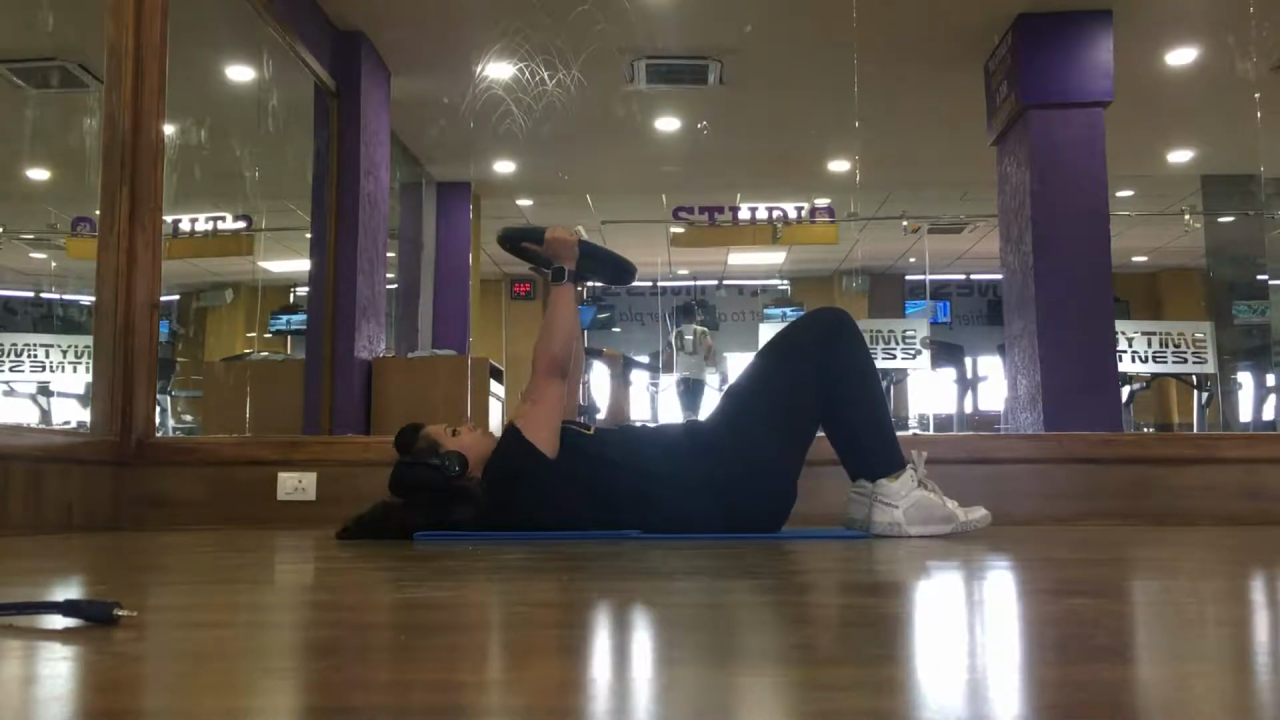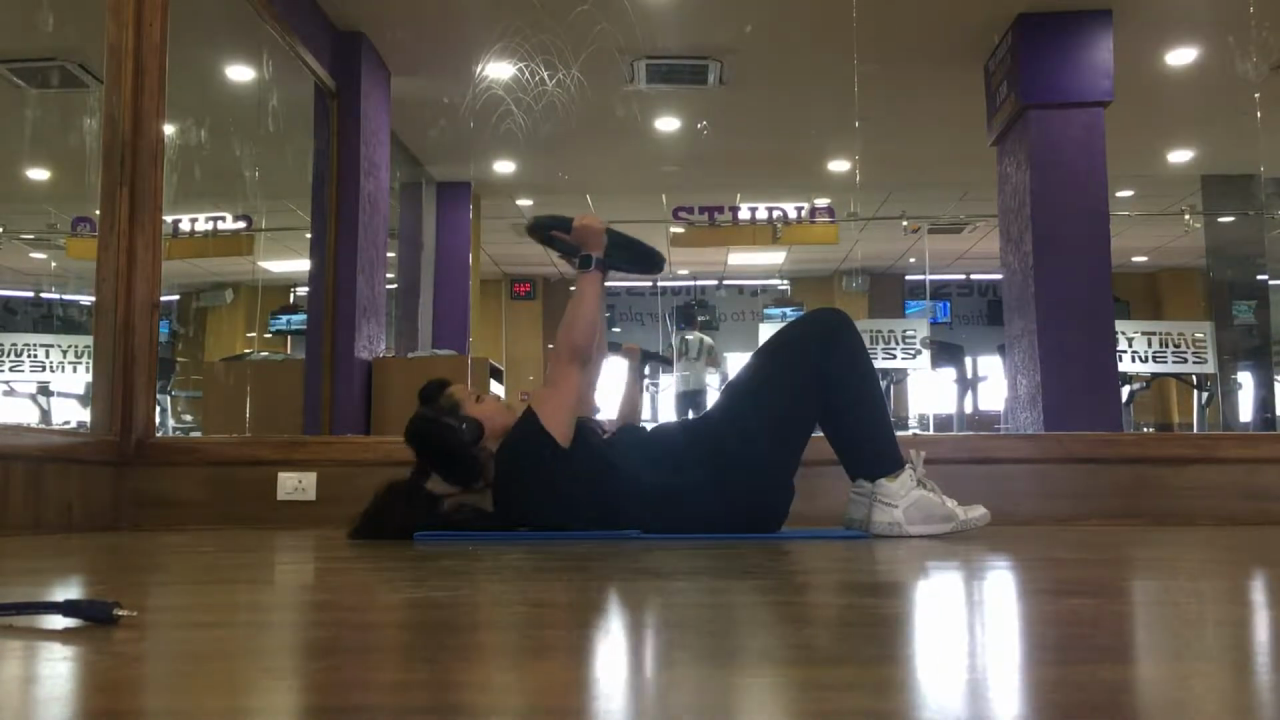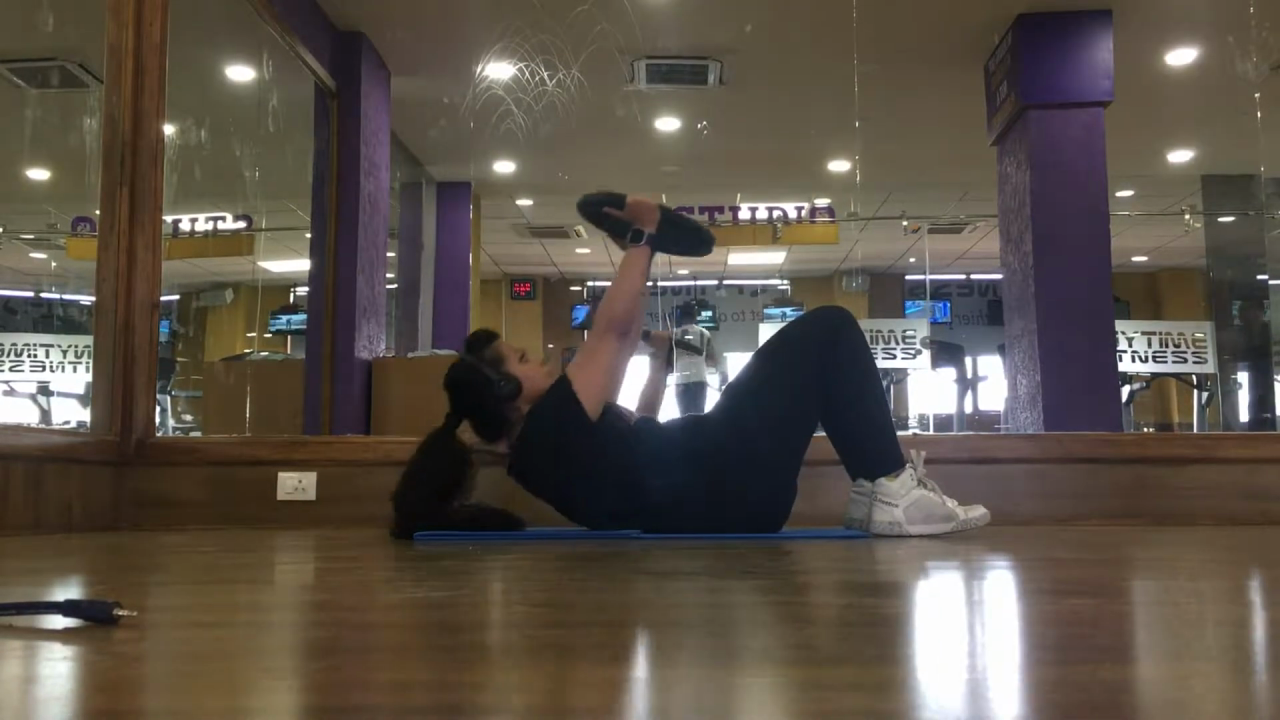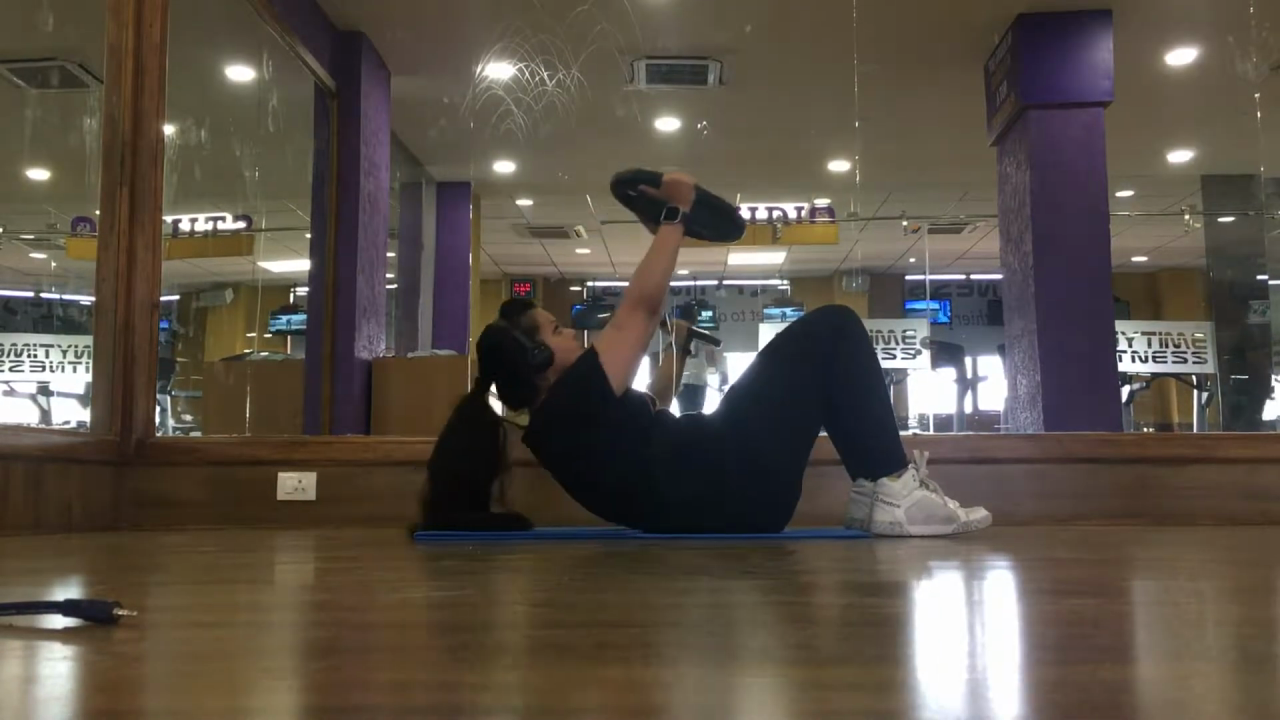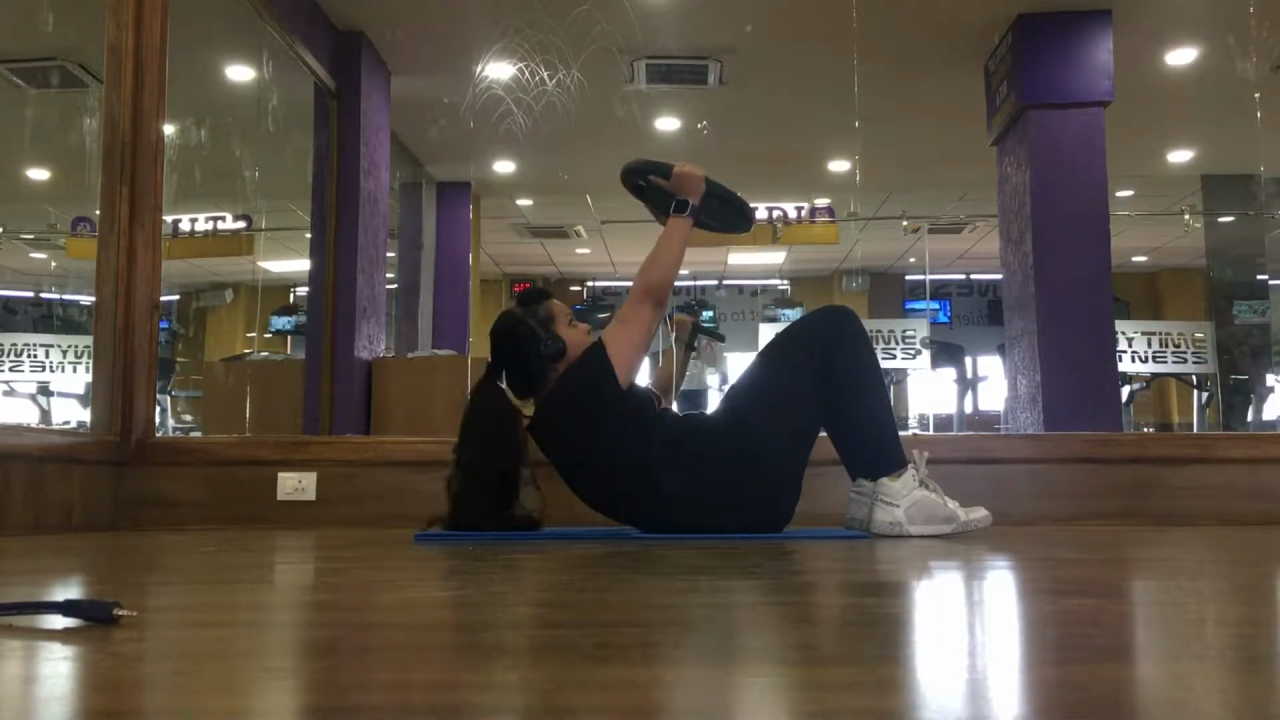
dt=0.2s
person 1, frame 1
left shoulder: (507, 491)
right shoulder: (513, 480)
left elbow: (562, 404)
right elbow: (549, 376)
left wrist: (584, 317)
right wrist: (562, 273)
left hip: (712, 481)
right hip: (727, 488)
left knee: (819, 349)
right knee: (827, 331)
left ankle: (880, 487)
right ankle: (892, 493)
person 1, frame 2
left shoulder: (515, 482)
right shoulder: (522, 463)
right elbow: (572, 359)
left wrist: (634, 374)
right wrist: (590, 262)
left hip: (711, 491)
right hip: (724, 490)
left knee: (816, 349)
right knee: (825, 332)
left ankle: (879, 487)
right ankle: (889, 492)
person 1, frame 3
left shoulder: (538, 447)
right shoulder: (548, 428)
right elbow: (611, 332)
left wrist: (660, 363)
right wrist: (642, 239)
left hip: (711, 491)
right hip: (728, 491)
left knee: (821, 346)
right knee: (829, 330)
left ankle: (876, 489)
right ankle: (891, 491)
person 1, frame 4
left shoulder: (557, 422)
right shoulder: (572, 399)
right elbow: (641, 307)
left wrist: (677, 355)
right wrist: (675, 215)
left hip: (712, 499)
right hip: (732, 490)
left knee: (825, 346)
right knee: (833, 329)
left ankle: (878, 490)
right ankle: (892, 491)
person 1, frame 5
left shoulder: (562, 414)
right shoulder: (579, 392)
right elbow: (647, 299)
left wrist: (680, 349)
right wrist: (684, 207)
left hip: (707, 501)
right hip: (732, 492)
left knee: (825, 351)
right knee: (833, 329)
left ankle: (877, 489)
right ankle: (891, 491)
